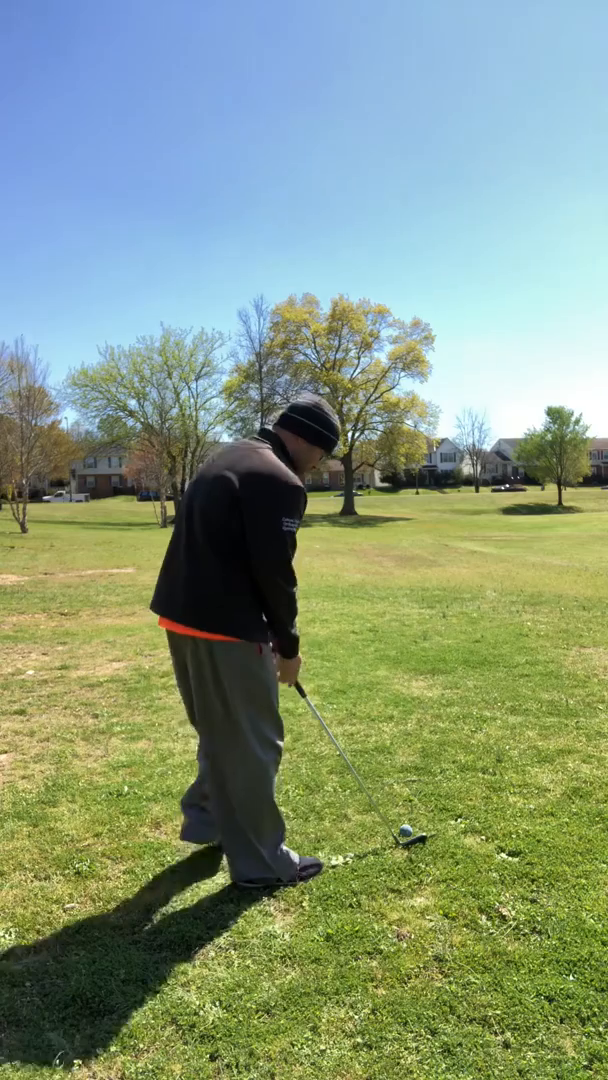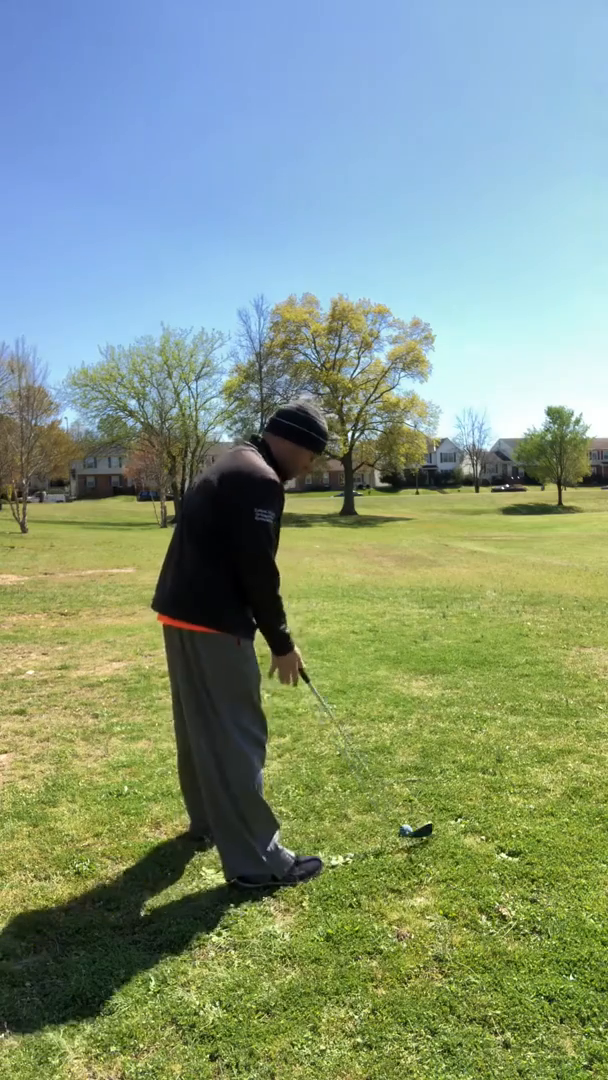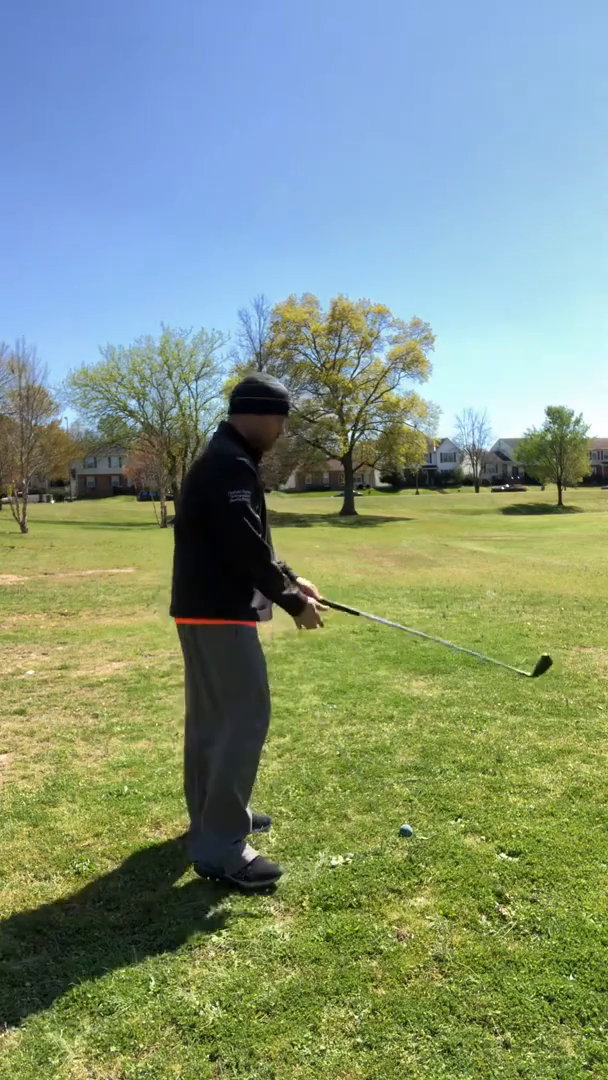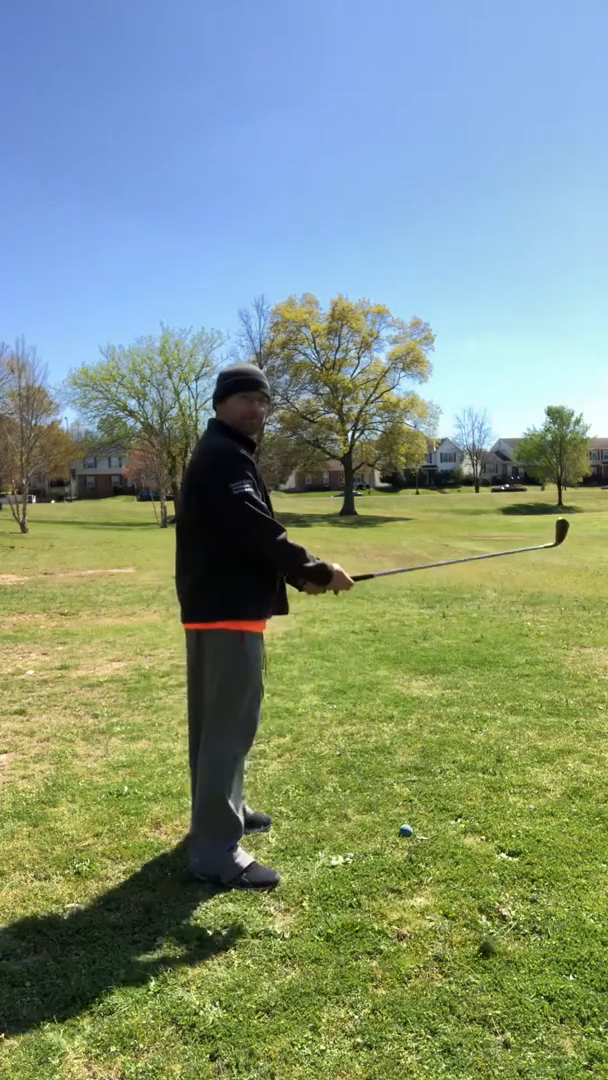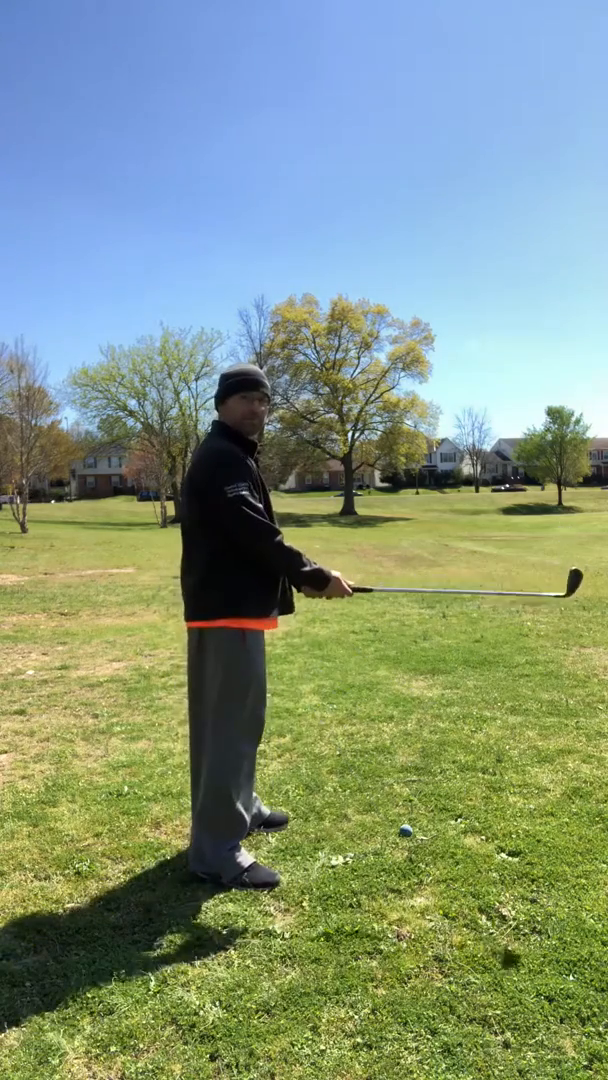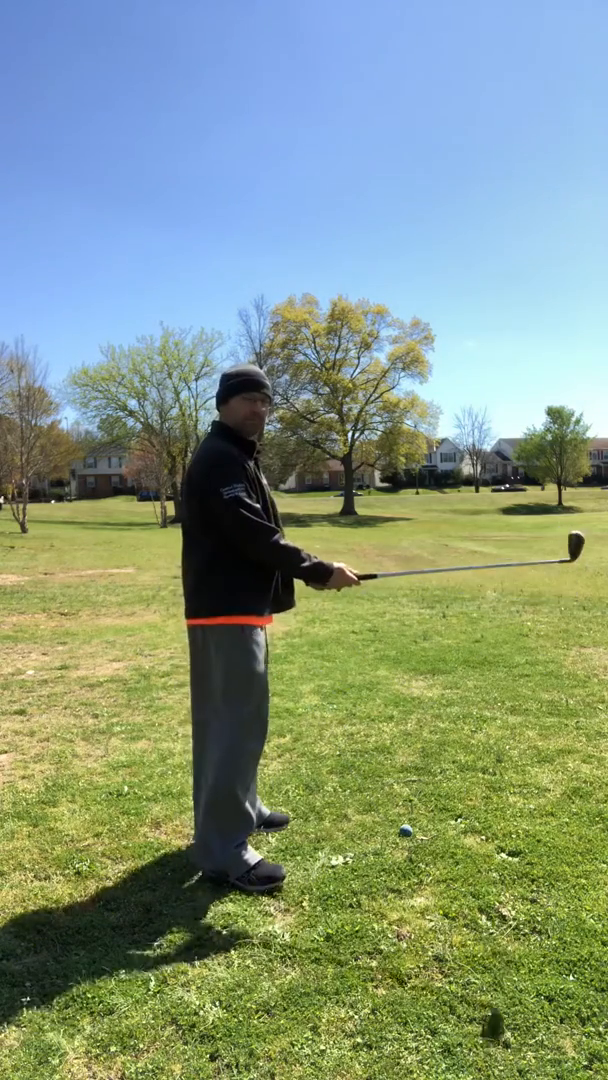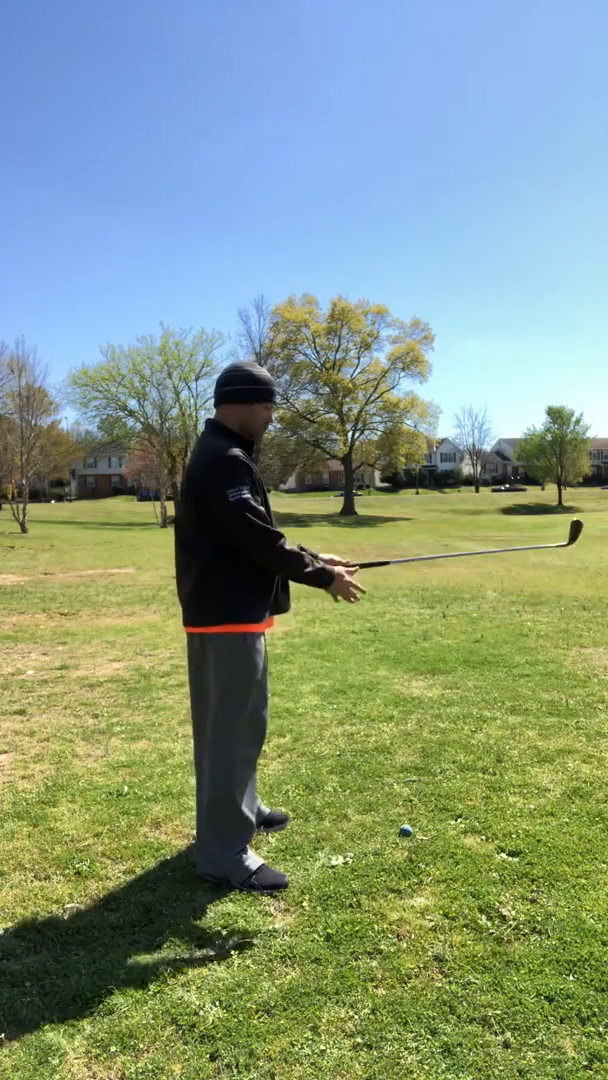
dt=0.3s
person 1, frame 1
left shoulder: (226, 459)
right shoulder: (281, 482)
right elbow: (274, 571)
left wrist: (270, 632)
right wrist: (288, 645)
left hip: (181, 612)
right hip: (224, 622)
left knee: (218, 728)
right knee: (251, 741)
left ankle: (203, 818)
right ankle: (260, 861)
person 1, frame 2
left shoulder: (234, 465)
right shoulder: (259, 479)
right elbow: (256, 567)
left wrist: (271, 623)
right wrist: (281, 641)
left hip: (185, 610)
right hip: (212, 618)
left knee: (202, 723)
right knee: (238, 733)
left ankle: (208, 817)
right ankle: (257, 857)
person 1, frame 3
left shoulder: (222, 458)
right shoulder: (230, 464)
left elbow: (246, 541)
right elbow: (245, 546)
left wrist: (290, 582)
right wrist: (292, 601)
left hip: (203, 606)
right hip: (220, 611)
left knee: (212, 717)
right knee: (242, 720)
left ankle: (210, 815)
right ankle: (220, 846)
person 1, frame 4
left shoulder: (224, 454)
right shoulder: (225, 456)
left elbow: (248, 536)
right elbow: (259, 532)
left wrist: (299, 574)
right wrist: (317, 570)
left hip: (224, 605)
right hip: (225, 610)
left knee: (229, 720)
right knee: (227, 726)
left ankle: (223, 811)
right ankle: (216, 852)
person 1, frame 5
left shoulder: (235, 457)
right shoulder: (222, 459)
left elbow: (254, 538)
right elbow: (256, 536)
left wrist: (302, 576)
right wrist: (316, 575)
left hip: (235, 607)
right hip: (228, 612)
left knee: (239, 720)
right knee: (231, 726)
left ankle: (240, 809)
right ankle: (217, 851)
person 1, frame 6
left shoulder: (240, 457)
right shoulder: (220, 458)
left elbow: (258, 534)
right elbow: (254, 536)
left wrist: (310, 570)
right wrist: (319, 570)
left hip: (238, 605)
right hip: (226, 610)
left knee: (239, 717)
right knee: (238, 721)
left ankle: (241, 807)
right ankle: (223, 849)
person 1, frame 7
left shoulder: (225, 456)
right shoulder: (224, 461)
left elbow: (256, 537)
right elbow: (258, 540)
left wrist: (312, 559)
right wrist: (322, 577)
left hip: (229, 610)
right hip: (229, 616)
left knee: (238, 723)
right knee: (234, 728)
left ankle: (241, 808)
right ankle: (224, 853)
